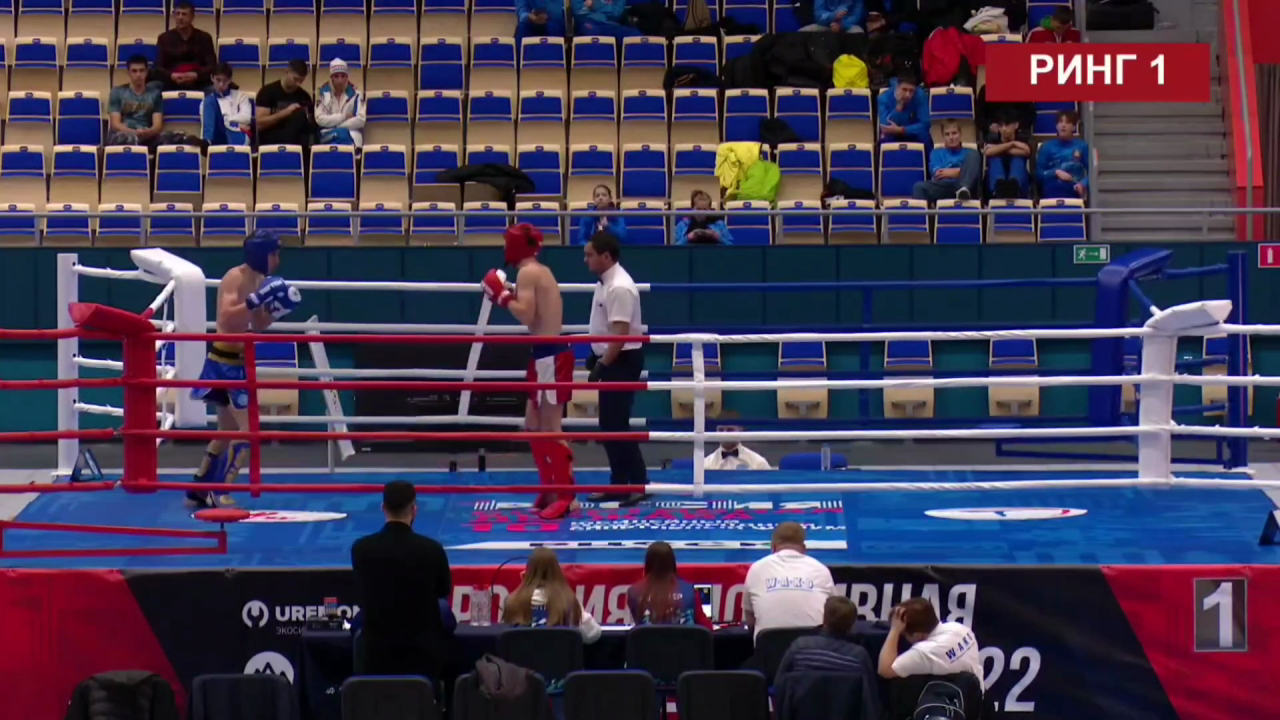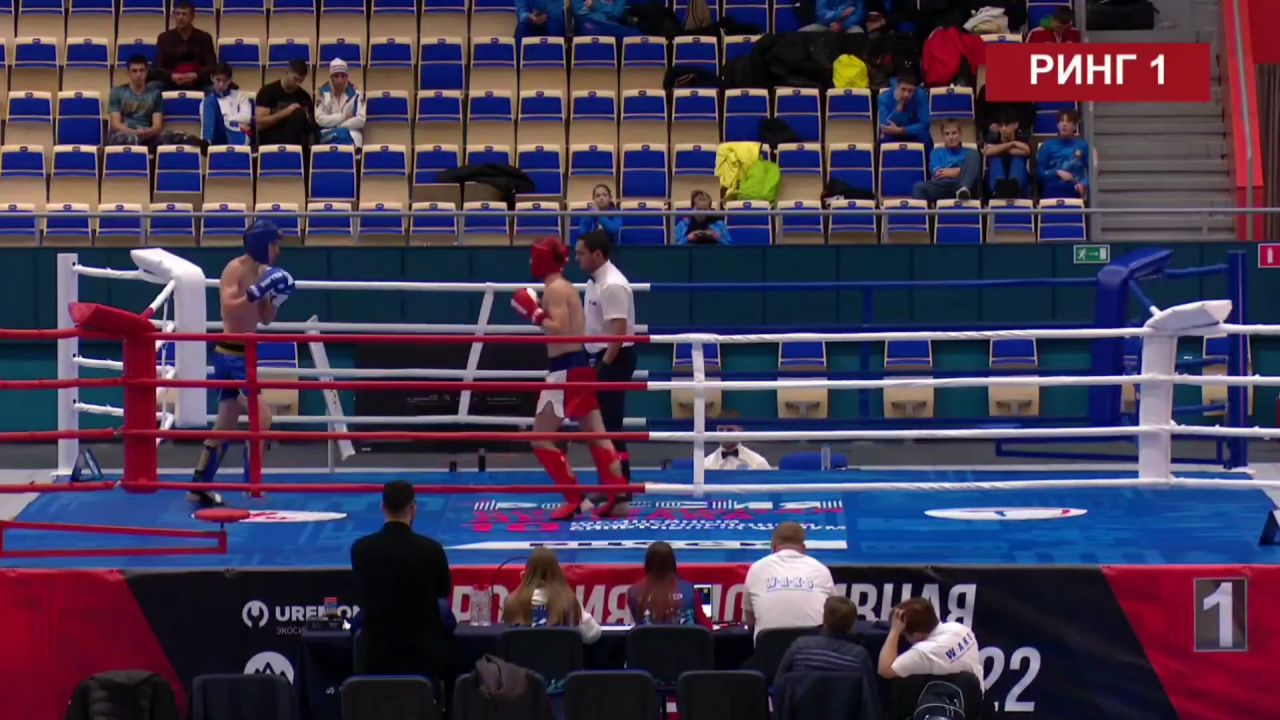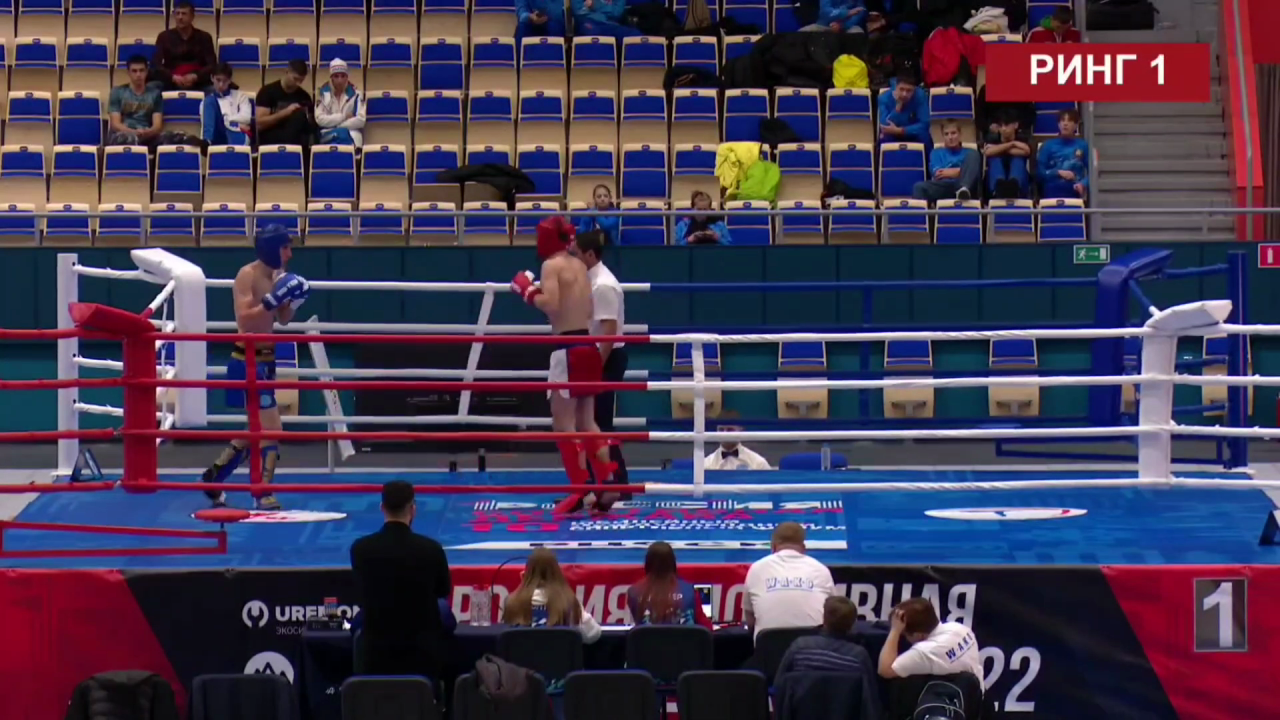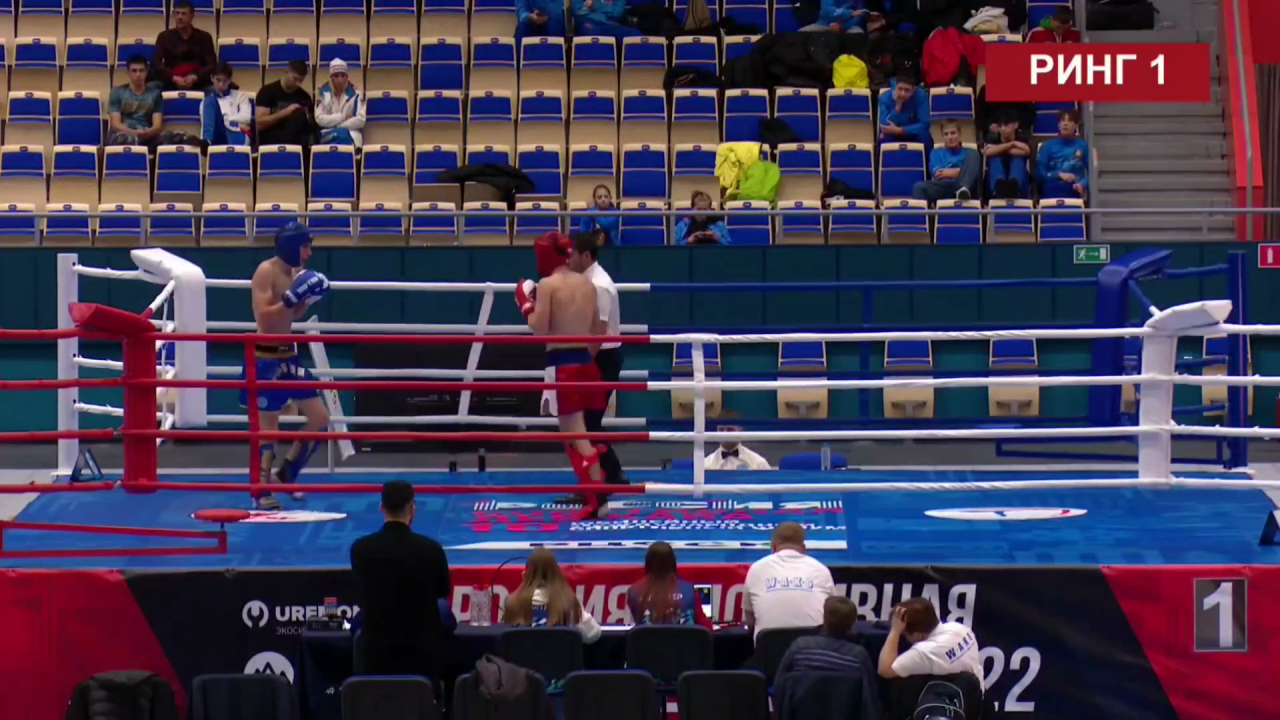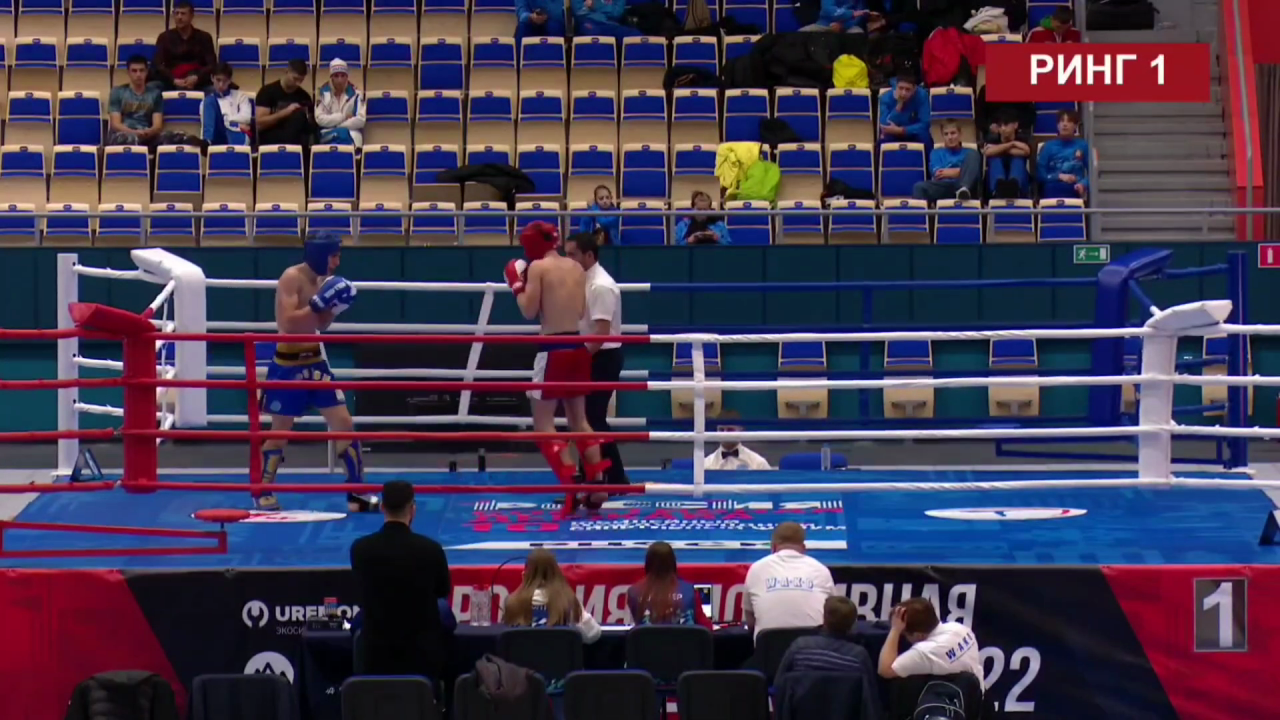
dt=0.2s
person 1, frame 1
left shoulder: (527, 273)
right shoulder: (543, 272)
left elbow: (526, 315)
left wrist: (502, 295)
right wrist: (510, 295)
left hip: (548, 356)
right hip: (554, 351)
left knee: (548, 430)
right knee: (537, 423)
left ankle: (564, 498)
right ankle: (554, 492)
person 1, frame 2
left shoulder: (553, 288)
right shoulder: (566, 287)
left elbow: (560, 330)
left wrist: (535, 314)
right wrist: (542, 314)
left hip: (565, 370)
right hip: (579, 365)
left knee: (541, 440)
right knee: (596, 435)
left ankle: (576, 499)
right ankle: (618, 496)
person 1, frame 3
left shoulder: (551, 266)
right shoulder: (580, 267)
left elbow: (550, 305)
left wrist: (528, 292)
left hip: (567, 350)
right hip: (587, 346)
left knee: (563, 424)
right knee: (586, 421)
left ankle: (581, 491)
right ankle: (606, 485)
person 1, frame 4
left shoulder: (547, 285)
right shoulder: (587, 283)
left elbow: (539, 328)
left wrist: (527, 306)
left hip: (562, 364)
right hip: (585, 362)
left knee: (575, 436)
right knee: (577, 432)
left ankle: (596, 499)
right ankle: (597, 492)
person 1, frame 5
left shoulder: (538, 267)
right shoulder: (577, 267)
left elbow: (529, 311)
left wrist: (517, 284)
left hip: (553, 351)
right hip: (577, 347)
left knee: (543, 425)
right knee: (578, 420)
right ankle: (598, 484)
person 2, frame 1
left shoulder: (261, 281)
right shoulder: (235, 278)
left elbow: (260, 328)
right elbow: (225, 317)
left wrist: (277, 309)
right wrist: (256, 300)
left hip: (238, 361)
right hip: (226, 361)
left knee: (228, 431)
right knee: (248, 429)
left ankle: (198, 491)
right ankle: (220, 492)
person 2, frame 2
left shoulder: (264, 271)
right shoulder: (235, 269)
left elbow: (267, 319)
right elbow: (227, 308)
left wrist: (277, 297)
right wrist: (257, 291)
left hip: (245, 353)
right hip: (232, 354)
left knee: (226, 425)
right knee: (262, 417)
left ankle: (199, 487)
person 2, frame 3
left shoulder: (279, 274)
right shoulder: (247, 275)
left elbow: (283, 320)
right elbow: (244, 319)
left wrist: (292, 301)
right wrist: (273, 300)
left hip: (267, 358)
right hip: (248, 360)
left knee: (258, 431)
right knee: (269, 431)
left ankle: (212, 477)
right ankle: (261, 493)
person 2, frame 4
left shoulder: (297, 271)
right shoulder: (266, 271)
right elbow: (263, 316)
left wrist: (308, 298)
right wrist: (293, 296)
left hip: (288, 355)
right hip: (267, 358)
left knee: (320, 419)
right knee: (268, 429)
left ankle: (285, 474)
right ankle: (260, 492)
person 2, frame 5
left shoulder: (324, 280)
right shoulder: (291, 277)
right elbow: (286, 322)
left wrist: (335, 306)
right wrist: (319, 302)
left hip: (315, 360)
right hip: (289, 363)
left knee: (345, 425)
right knee: (280, 434)
left ankle: (358, 495)
right ankle: (262, 491)
person 3, frame 1
left shoulder: (619, 287)
right shoulder: (605, 283)
left elbow: (621, 333)
left wrist: (603, 365)
right wrist: (595, 355)
left hip: (622, 361)
right hip: (611, 361)
left knee: (616, 425)
right knee: (609, 424)
left ankle: (638, 483)
right ankle: (620, 483)
person 3, frame 2
left shoulder: (612, 285)
right shoulder: (597, 281)
left elbow: (618, 330)
left wrist: (605, 364)
right wrist: (596, 359)
left hip: (615, 360)
right hip: (605, 358)
left knee: (603, 424)
right knee: (606, 423)
person 3, frame 3
left shoulder: (602, 285)
right shoulder: (591, 280)
left elbow: (609, 331)
left hip: (607, 359)
right hip: (599, 357)
left knee: (593, 423)
right knee: (599, 422)
right ankle: (617, 481)
person 3, frame 4
left shoulder: (597, 286)
right shoulder: (586, 282)
left elbow: (598, 333)
left wrist: (582, 365)
right wrist: (581, 360)
left hip: (602, 359)
right hip: (595, 360)
left knee: (586, 424)
right knee: (589, 422)
left ankle: (592, 486)
right ankle: (612, 476)
person 3, frame 5
left shoulder: (600, 286)
right shoulder: (585, 282)
left elbow: (601, 332)
left hip: (602, 359)
right hip: (591, 359)
left knee: (590, 423)
right knee: (594, 421)
right ankle: (615, 478)
person 4, frame 1
left shoulder: (361, 548)
right shoulder: (432, 549)
left elbow: (364, 593)
right elbow: (444, 591)
left hip: (377, 649)
right hip: (422, 649)
person 4, frame 2
left shoulder: (360, 549)
right shoulder: (431, 549)
left elbow: (363, 593)
right elbow: (444, 591)
left hip: (377, 649)
right hip: (422, 649)
person 4, frame 3
left shoulder: (360, 548)
right shoulder: (431, 549)
left elbow: (363, 593)
right elbow: (444, 591)
left hip: (377, 649)
right hip: (422, 649)
person 4, frame 4
left shoulder: (360, 549)
right shoulder: (431, 549)
left elbow: (363, 594)
right elbow: (444, 591)
left hip: (376, 649)
right hip: (422, 649)
person 4, frame 5
left shoulder: (360, 548)
right shoulder: (431, 549)
left elbow: (363, 594)
right elbow: (444, 591)
left hip: (377, 649)
right hip: (422, 649)
